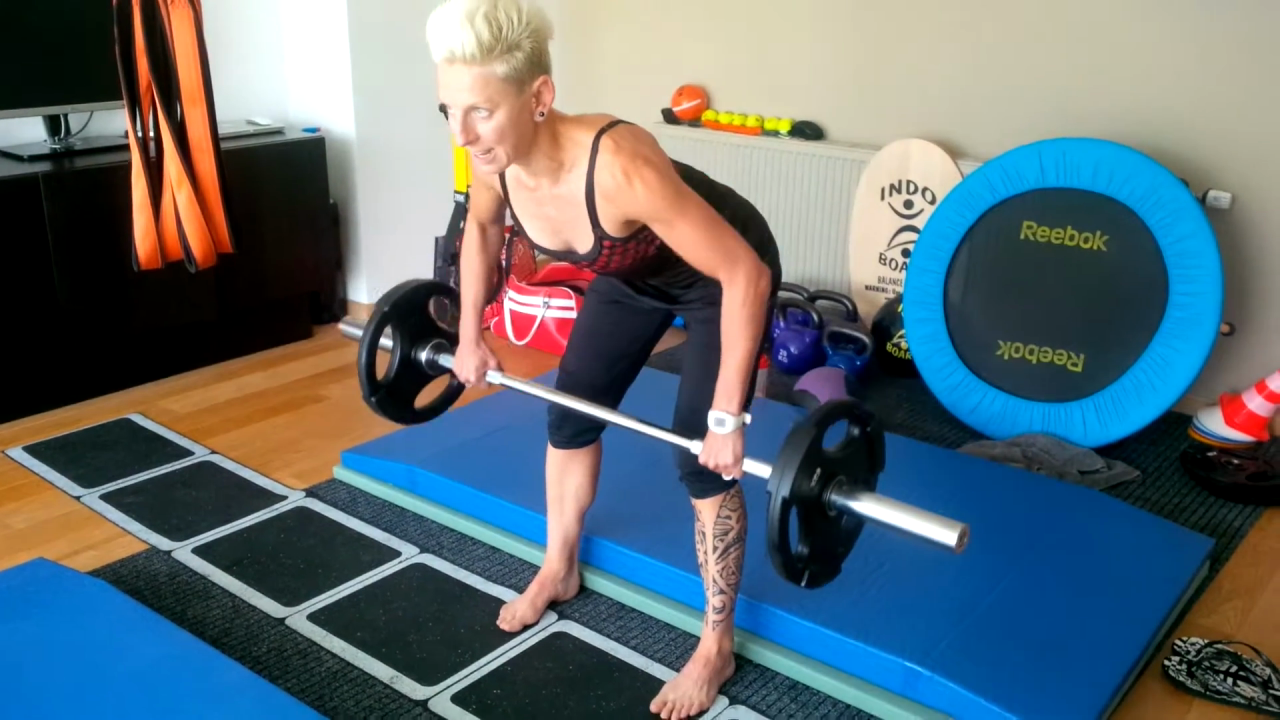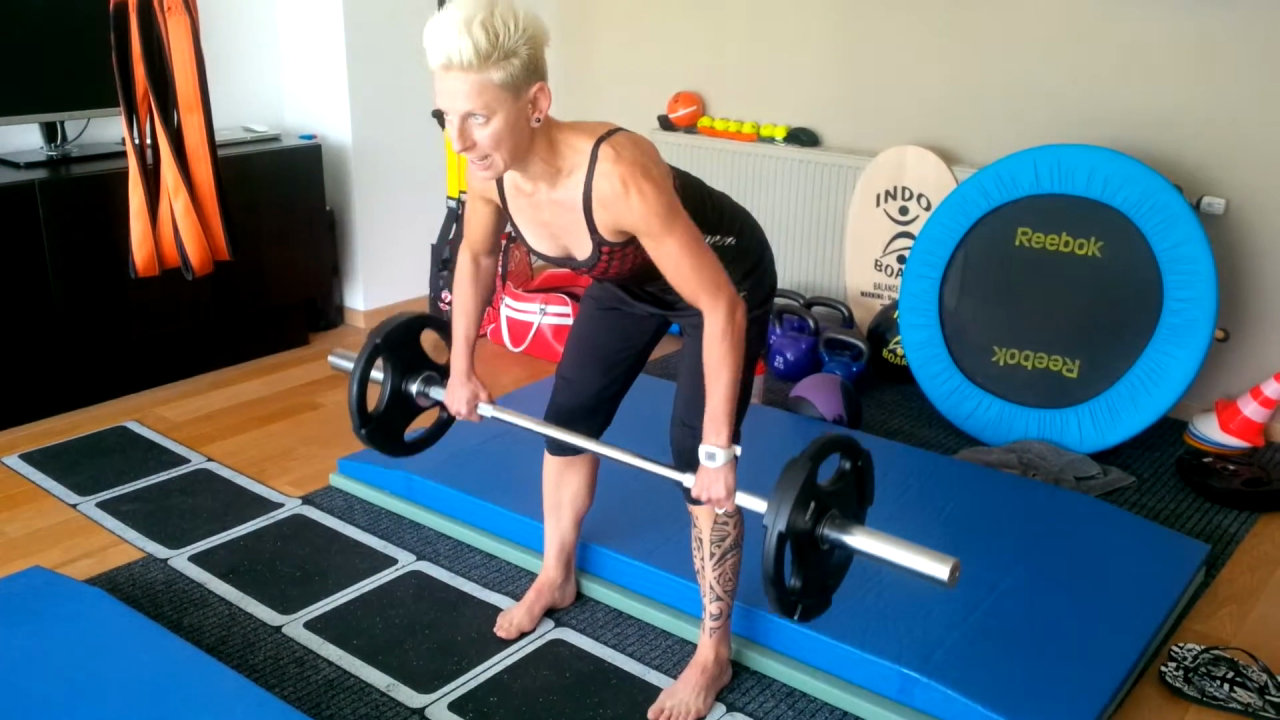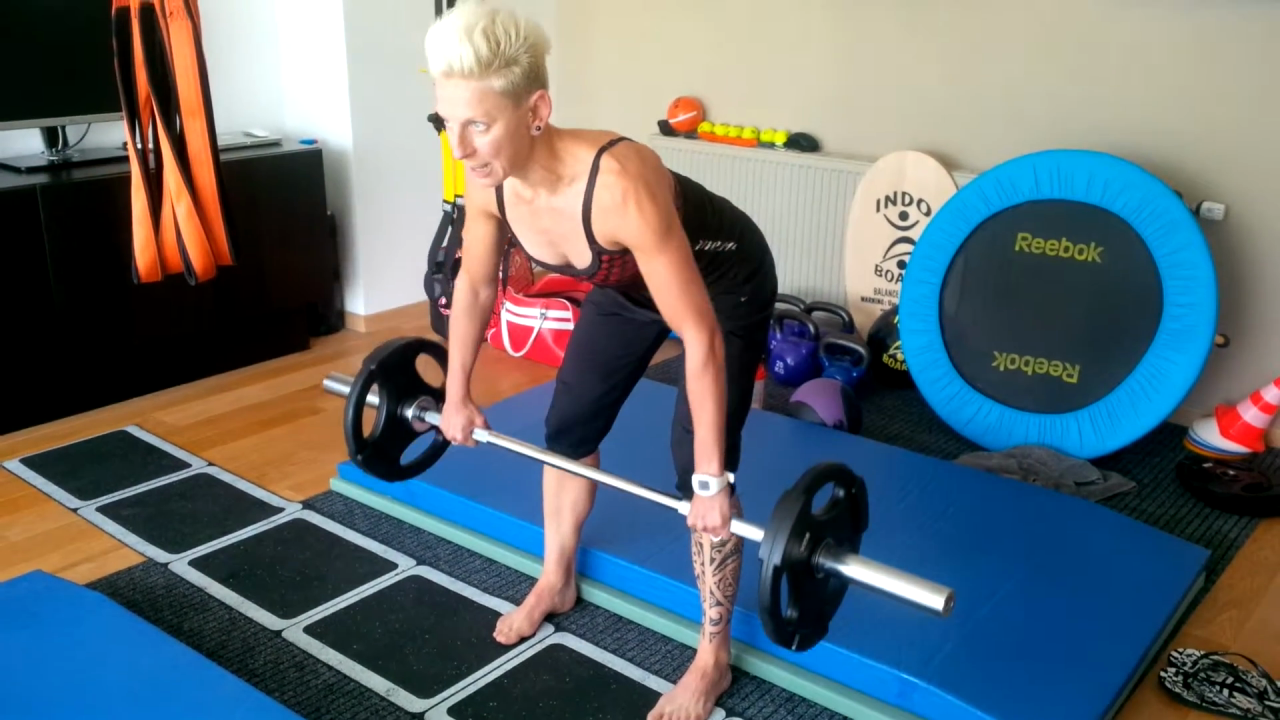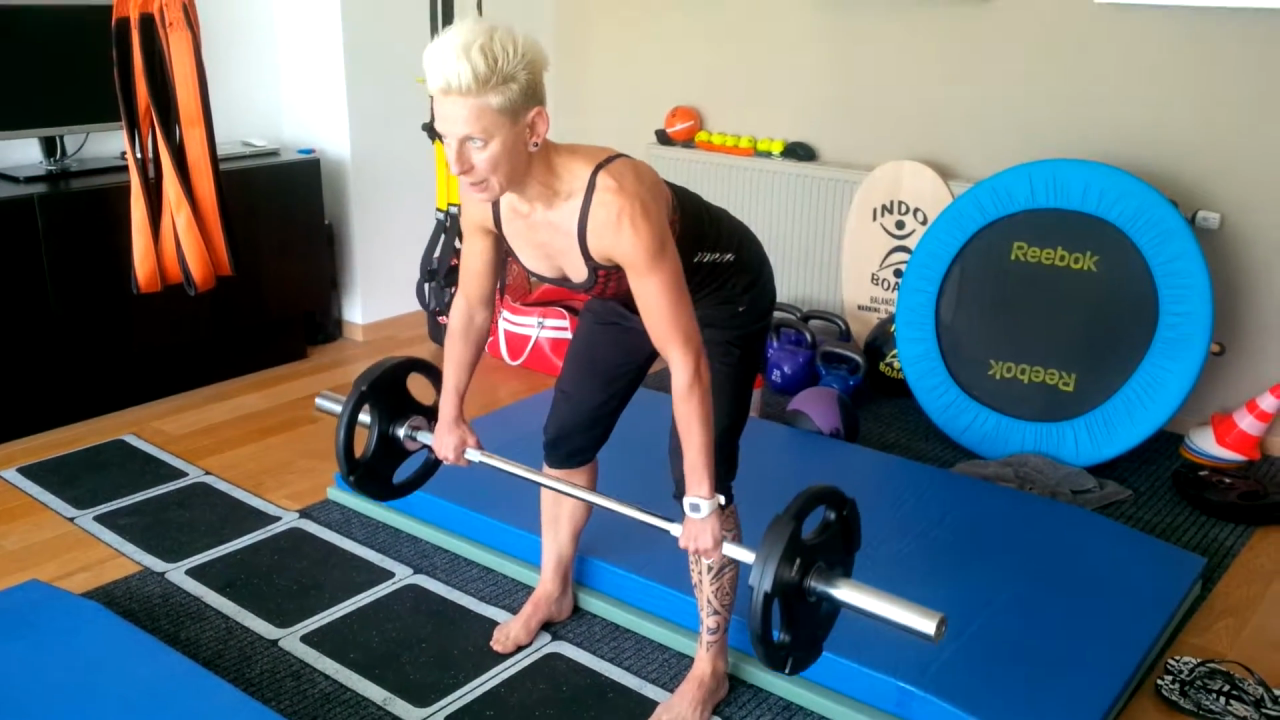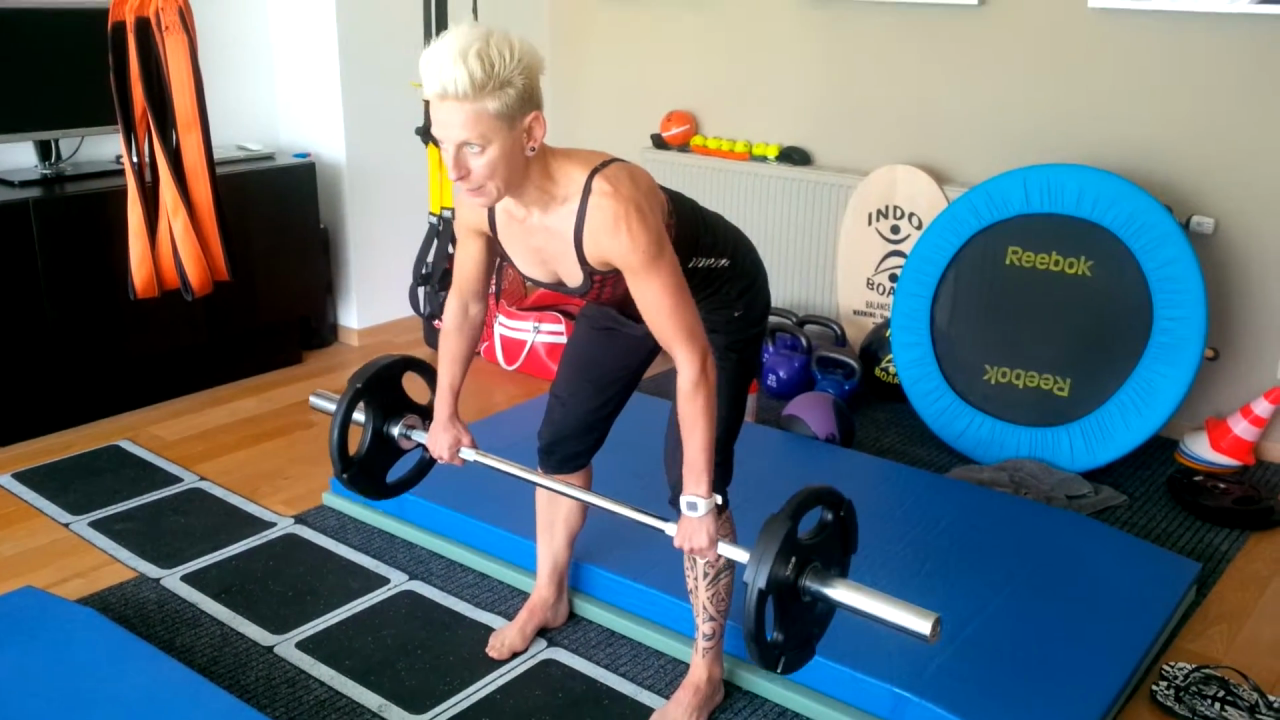
dt=0.2s
person 1, frame 1
left shoulder: (619, 167)
right shoulder: (495, 160)
left elbow: (747, 273)
right elbow: (481, 230)
left wrist: (726, 419)
right wrist: (470, 334)
left hip: (717, 274)
right hip: (633, 270)
left knee: (701, 454)
right knee: (570, 413)
left ankle: (716, 645)
right ankle: (559, 570)
person 1, frame 2
left shoulder: (618, 176)
right shoulder: (490, 171)
left elbow: (721, 306)
right elbow: (476, 256)
left wrist: (717, 452)
right wrist: (462, 368)
left hip: (723, 275)
right hip: (629, 275)
left knee: (696, 460)
right knee: (567, 419)
left ankle: (713, 652)
right ankle: (556, 577)
person 1, frame 3
left shoulder: (619, 186)
right shoulder: (489, 181)
left elbow: (701, 337)
right elbow: (474, 284)
left wrist: (711, 481)
right wrist: (457, 395)
left hip: (725, 281)
right hip: (629, 281)
left knee: (695, 466)
right knee: (567, 427)
left ankle: (713, 657)
right ankle: (555, 582)
person 1, frame 4
left shoulder: (615, 205)
right shoulder: (485, 197)
left elbow: (686, 363)
right elbow: (471, 308)
left wrist: (700, 503)
right wrist: (449, 415)
left hip: (722, 292)
right hip: (626, 290)
left knee: (697, 476)
right knee: (566, 435)
right ankle: (553, 591)
person 1, frame 5
left shoulder: (611, 209)
right shoulder: (479, 201)
left elbow: (693, 361)
right elbow: (464, 304)
left wrist: (696, 501)
right wrist: (443, 412)
left hip: (718, 298)
right hip: (621, 295)
left knee: (691, 482)
right knee: (560, 441)
right ankle: (548, 597)
